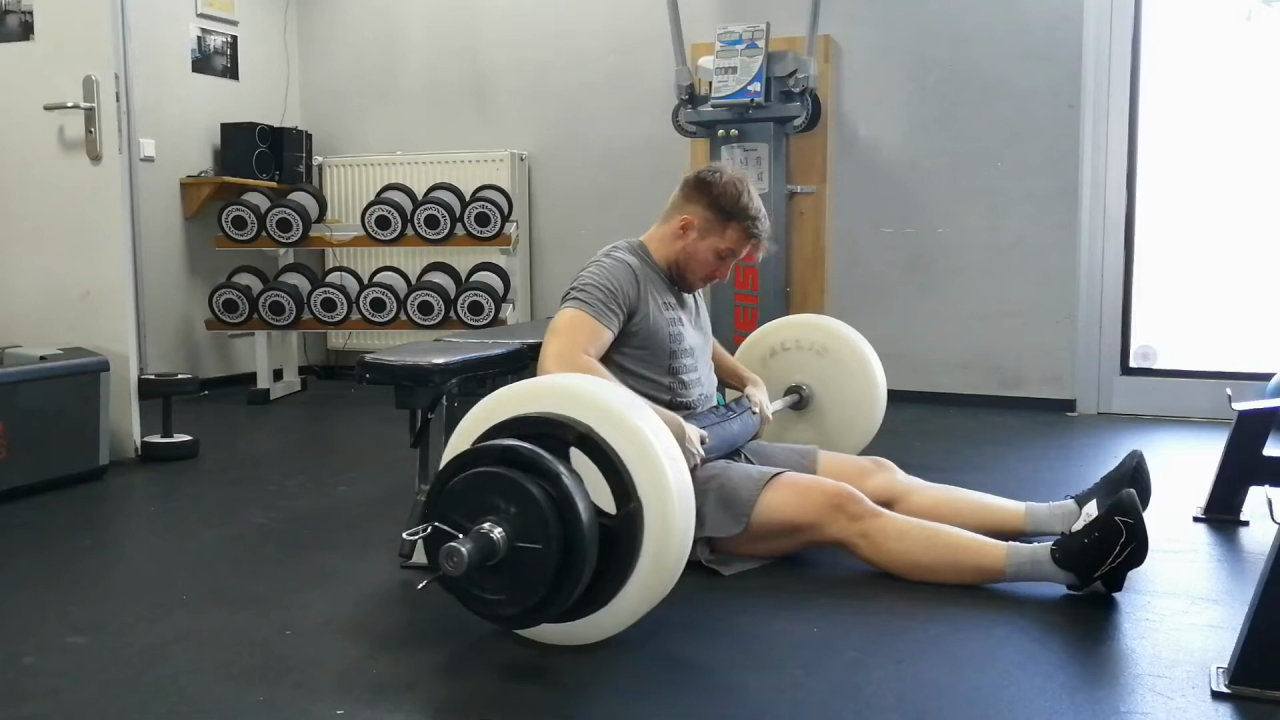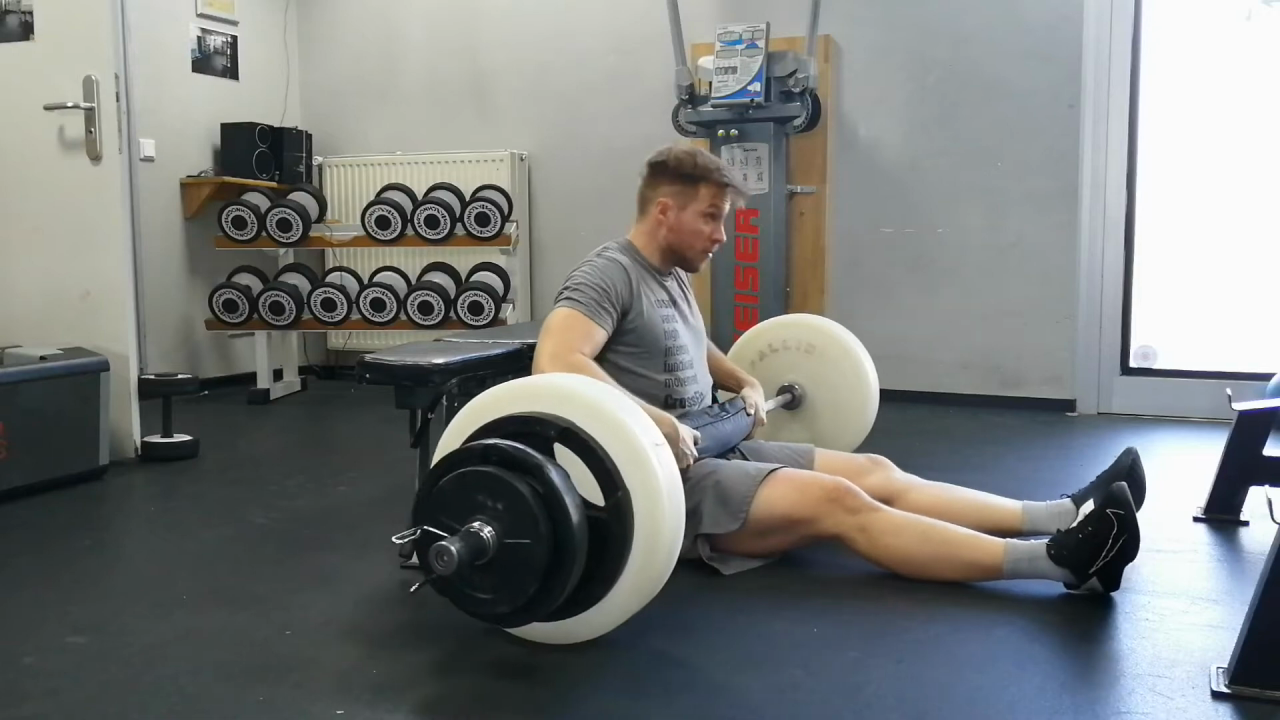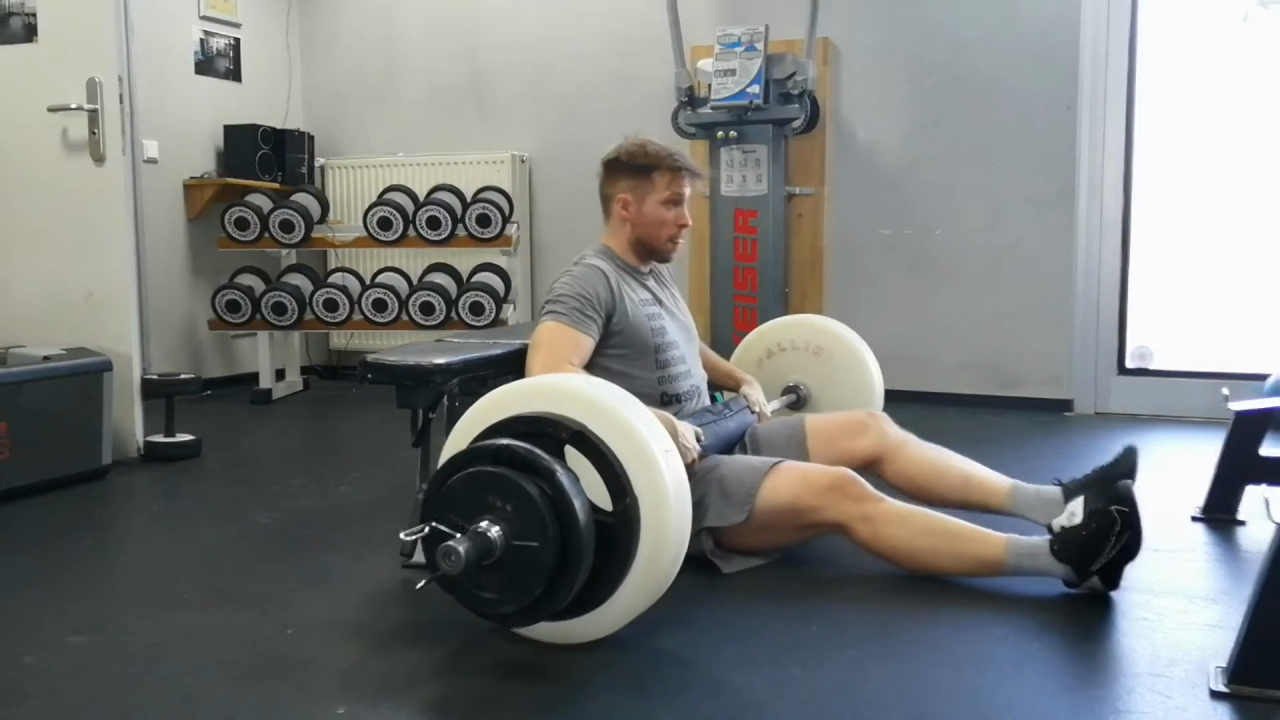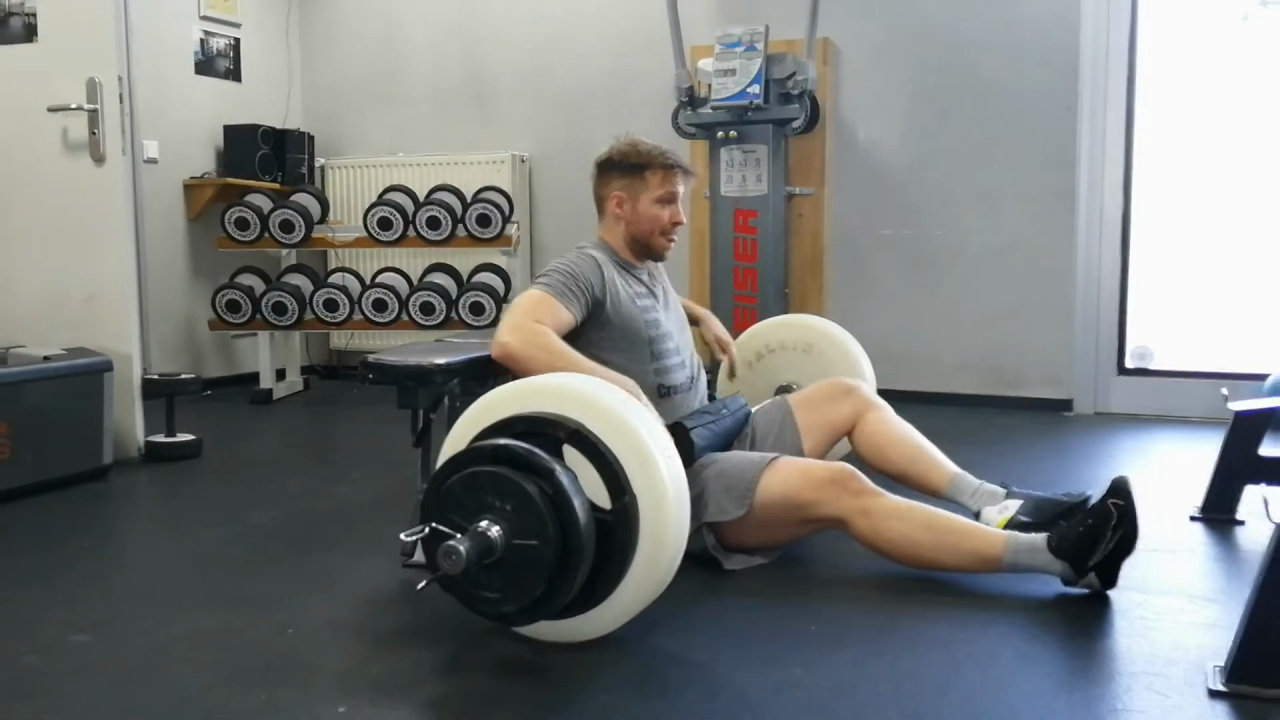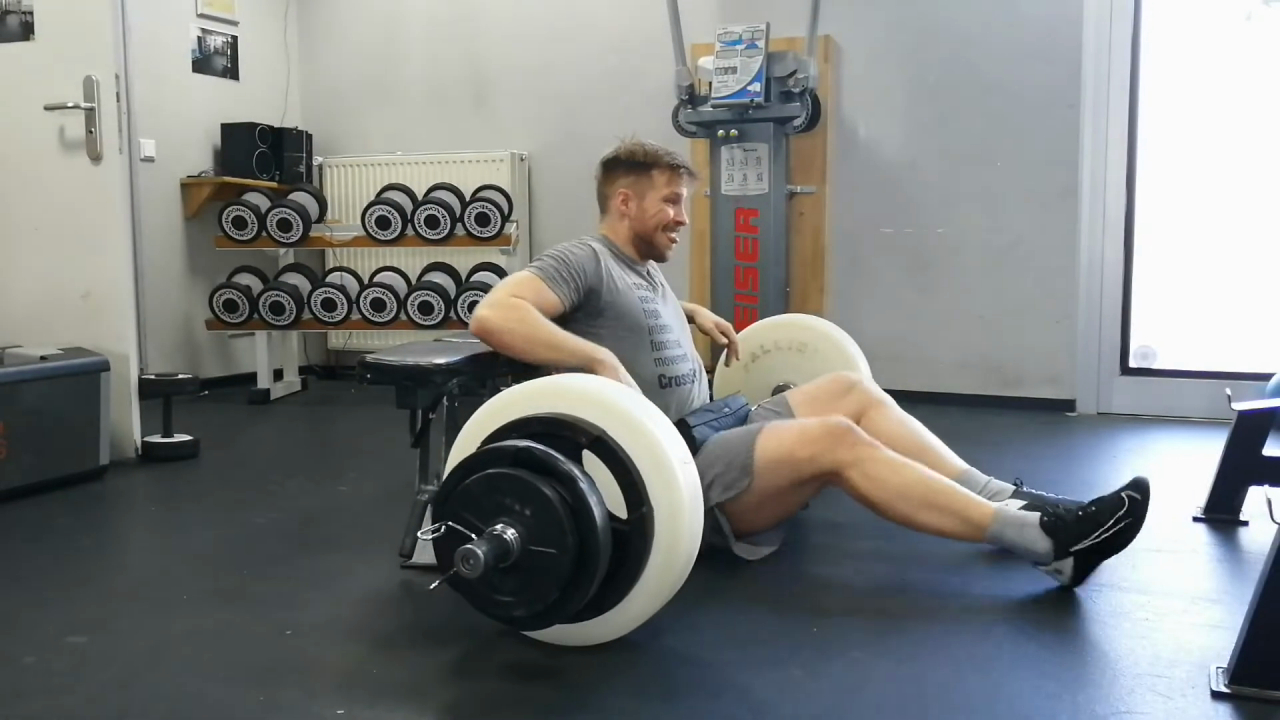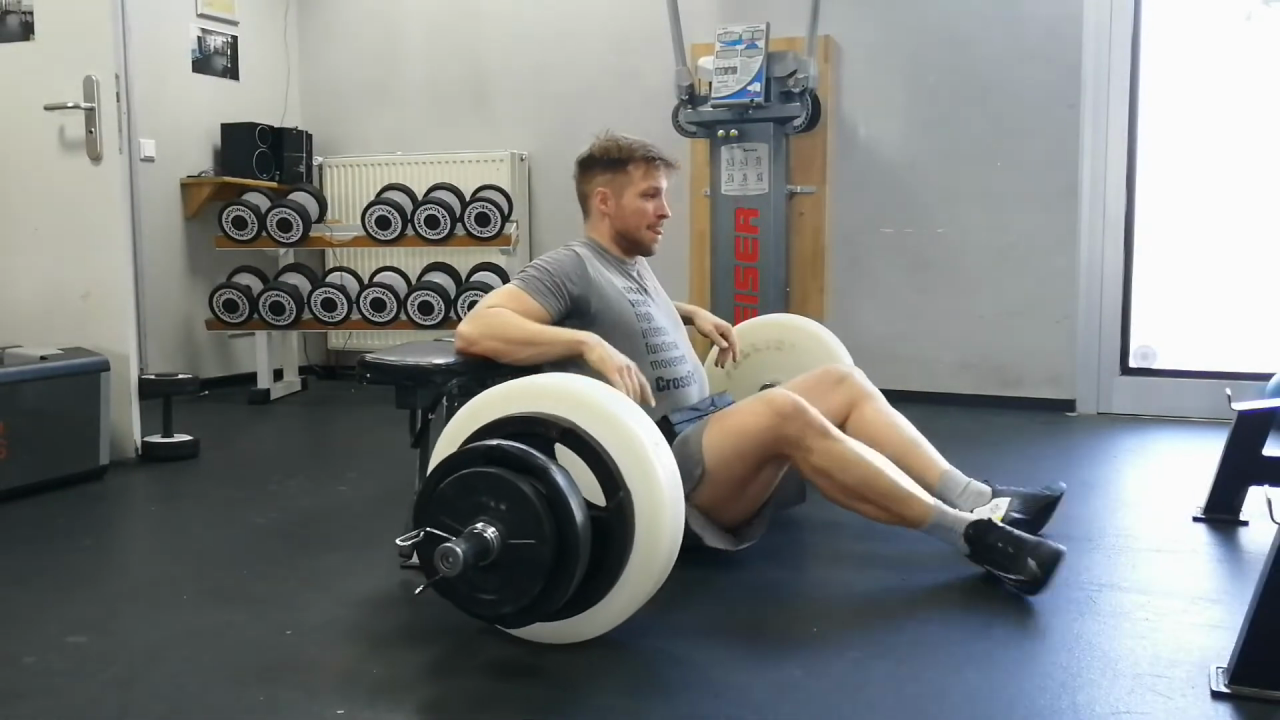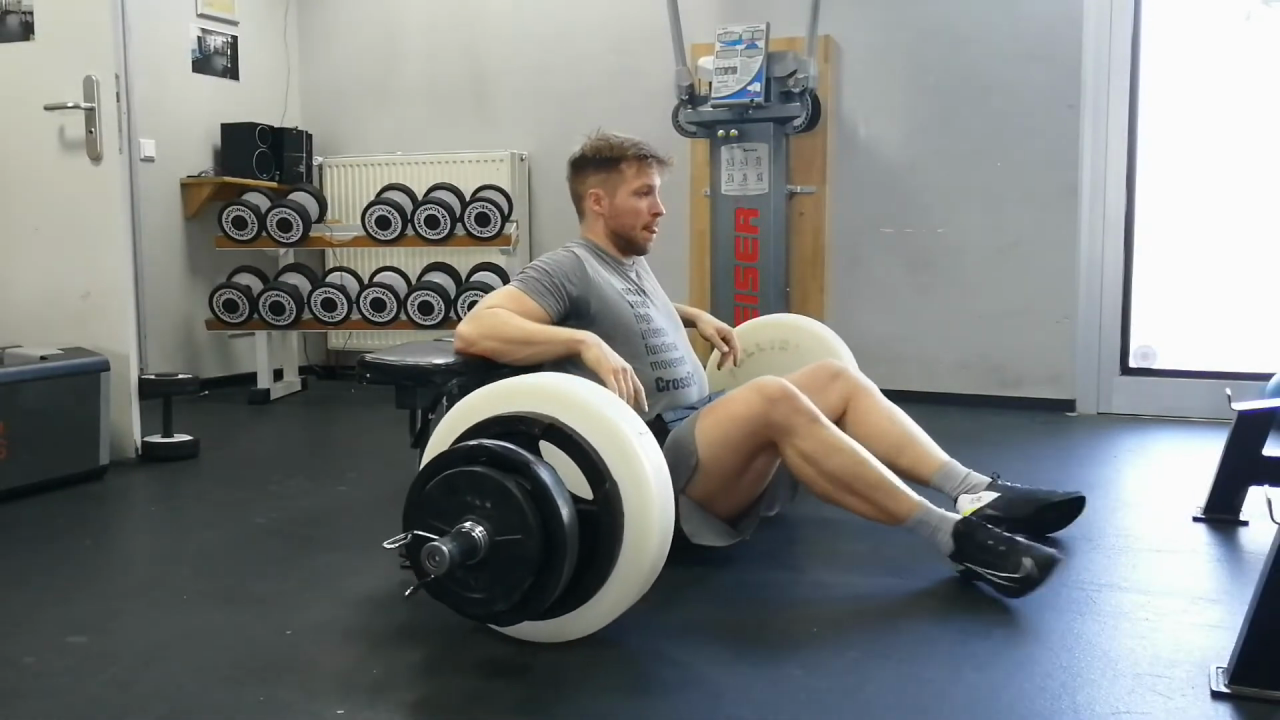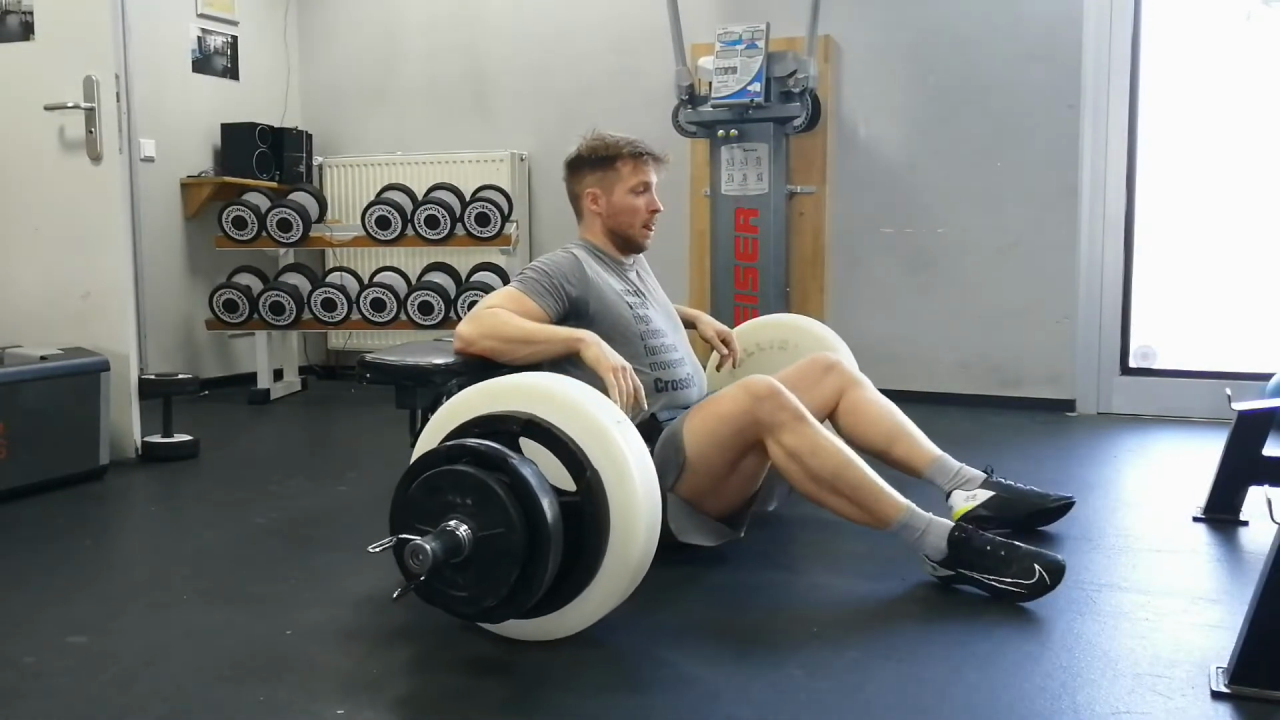
dt=0.4s
person 1, frame 1
left shoulder: (678, 275)
right shoulder: (615, 276)
right elbow: (559, 366)
left wrist: (747, 381)
right wrist: (661, 422)
left hip: (715, 453)
left knee: (878, 475)
right knee: (842, 508)
left ankle: (1066, 517)
right ankle: (1064, 563)
person 1, frame 2
left shoulder: (669, 275)
right shoulder: (607, 275)
right elbow: (554, 365)
left wrist: (743, 380)
right wrist: (656, 424)
left hip: (712, 453)
left knee: (876, 474)
right knee: (838, 503)
left ankle: (1064, 514)
right ankle: (1059, 560)
person 1, frame 3
left shoulder: (652, 272)
right shoulder: (589, 283)
right elbow: (546, 378)
left wrist: (741, 379)
right wrist: (657, 425)
left hip: (718, 448)
left knee: (871, 430)
right knee: (840, 493)
left ankle: (1054, 505)
right ankle: (1063, 558)
person 1, frame 4
left shoulder: (643, 266)
right shoulder: (582, 272)
right elbow: (512, 340)
left wrist: (701, 316)
right wrist: (619, 388)
left hip: (712, 442)
left knee: (848, 396)
right knee: (840, 489)
left ankle: (995, 506)
right ankle: (1058, 558)
person 1, frame 5
left shoulder: (639, 266)
right shoulder: (580, 261)
right elbow: (491, 317)
left wrist: (691, 311)
right wrist: (599, 361)
left hip: (708, 441)
left knee: (852, 391)
right knee: (837, 441)
left ankle: (1004, 500)
right ankle: (1046, 541)
person 1, frame 6
left shoulder: (631, 265)
right shoulder: (568, 269)
right elbow: (474, 331)
left wrist: (691, 312)
right wrist: (586, 343)
left hip: (706, 439)
left knee: (841, 380)
right knee: (782, 410)
left ankle: (981, 504)
right ankle: (967, 534)
person 1, frame 7
left shoulder: (629, 264)
right shoulder: (567, 269)
right elbow: (473, 330)
left wrist: (692, 316)
right wrist: (585, 342)
left hip: (707, 437)
right hip: (659, 474)
left knee: (836, 377)
right knee: (773, 396)
left ankle: (977, 495)
right ankle: (956, 536)
person 1, frame 8
left shoulder: (629, 262)
right shoulder: (566, 270)
right elbow: (473, 330)
left wrist: (694, 317)
right wrist: (584, 340)
left hip: (707, 449)
right hip: (653, 475)
left knee: (830, 369)
right knee: (761, 395)
left ankle: (970, 491)
right ankle: (943, 542)
